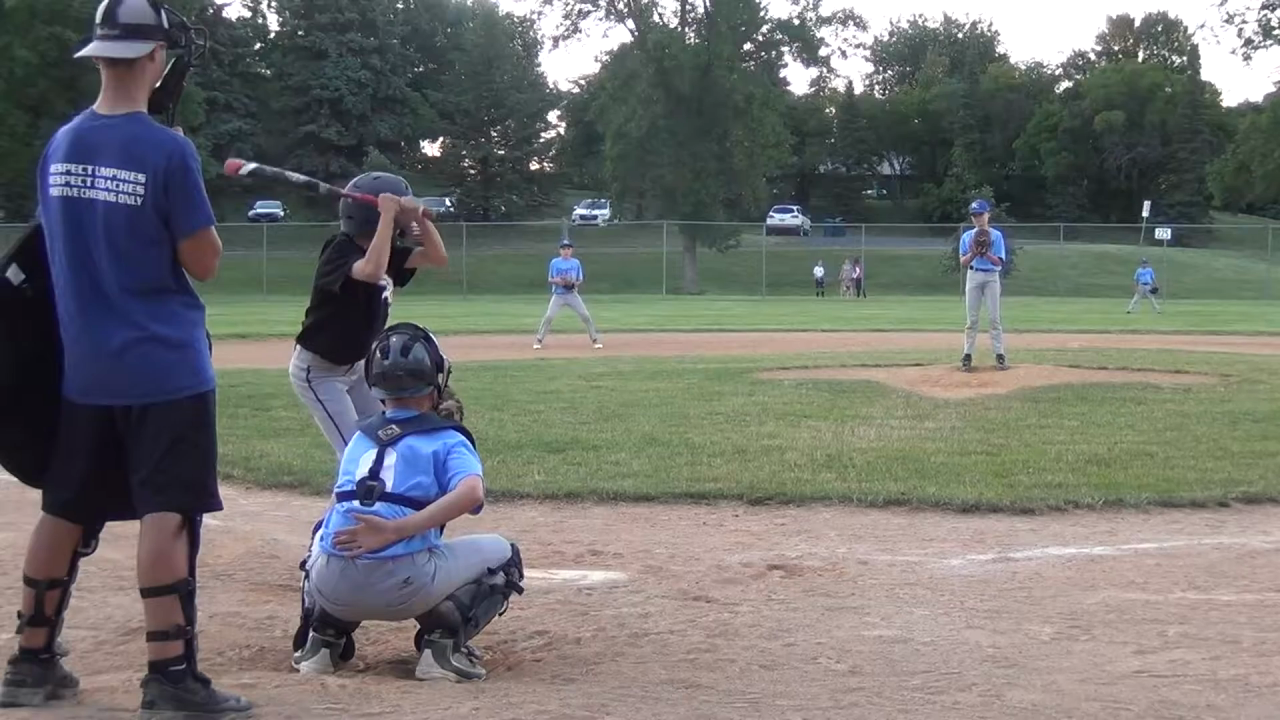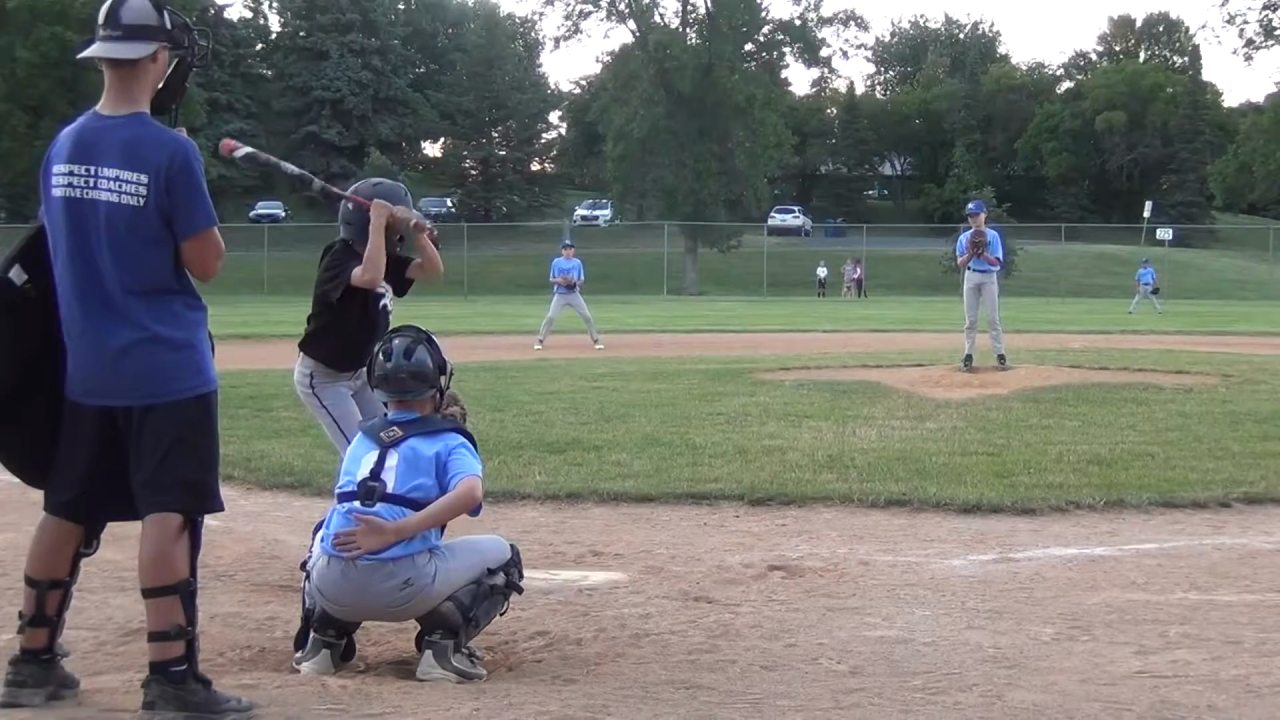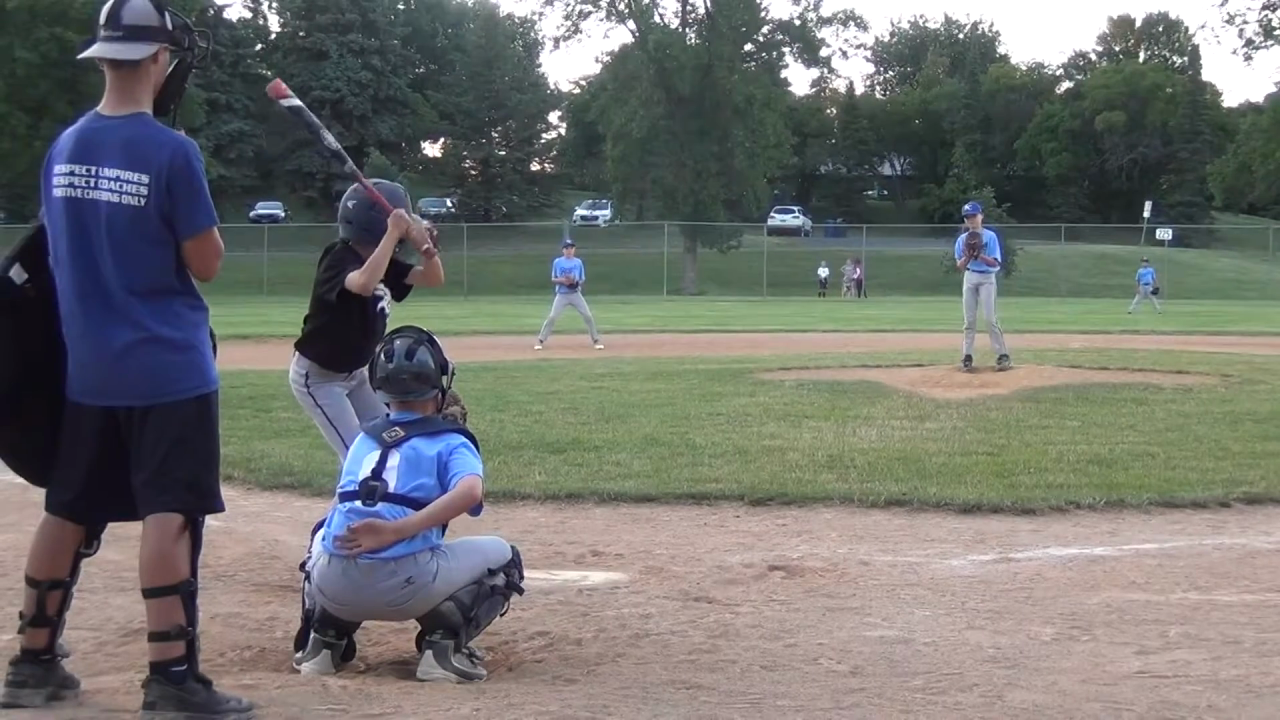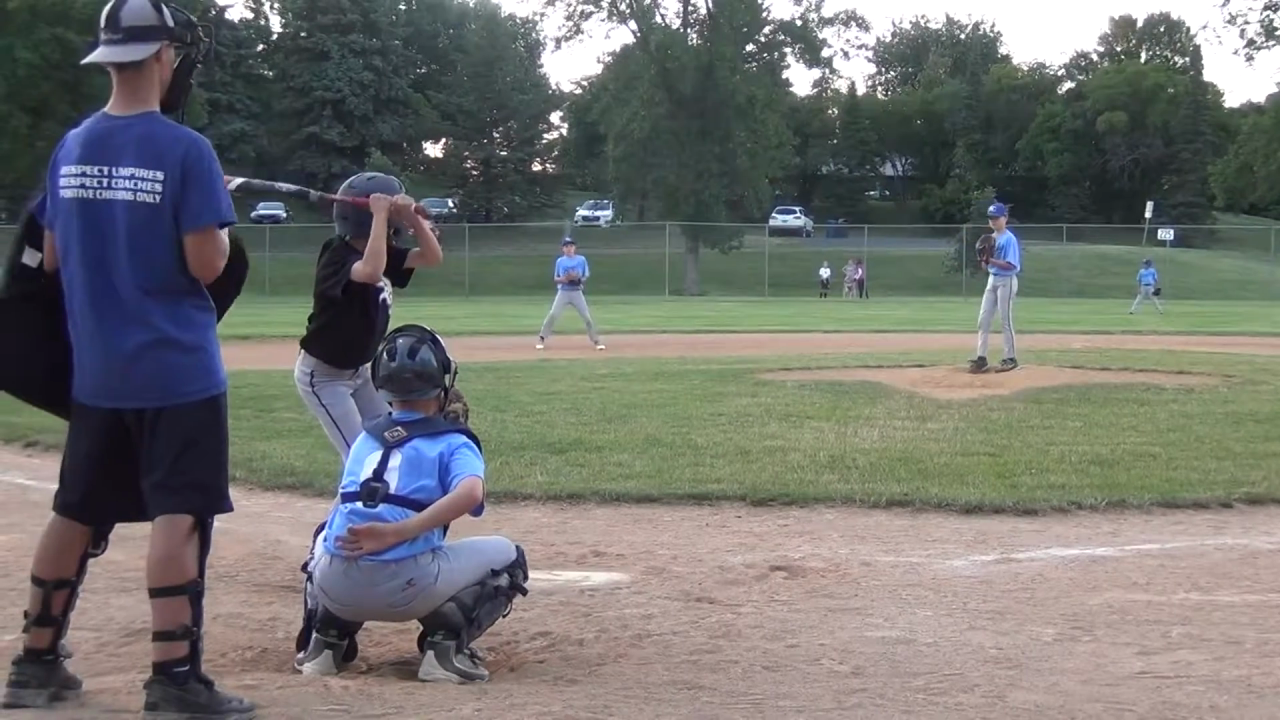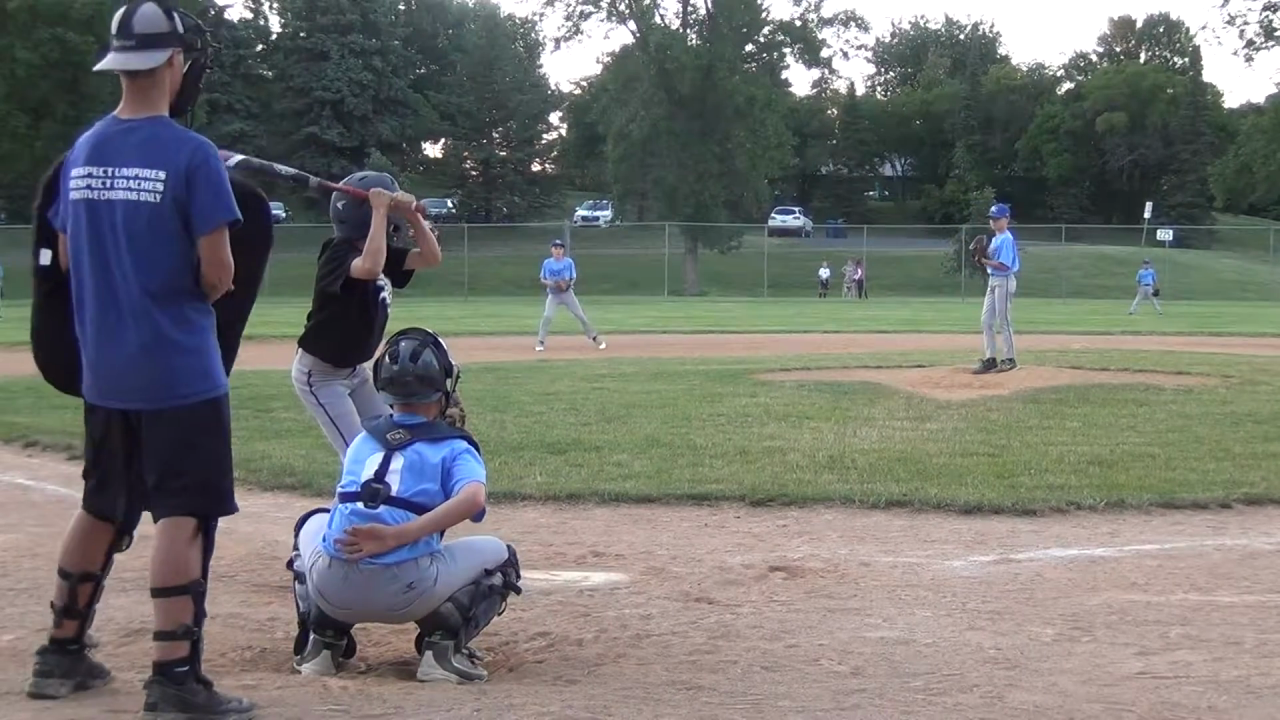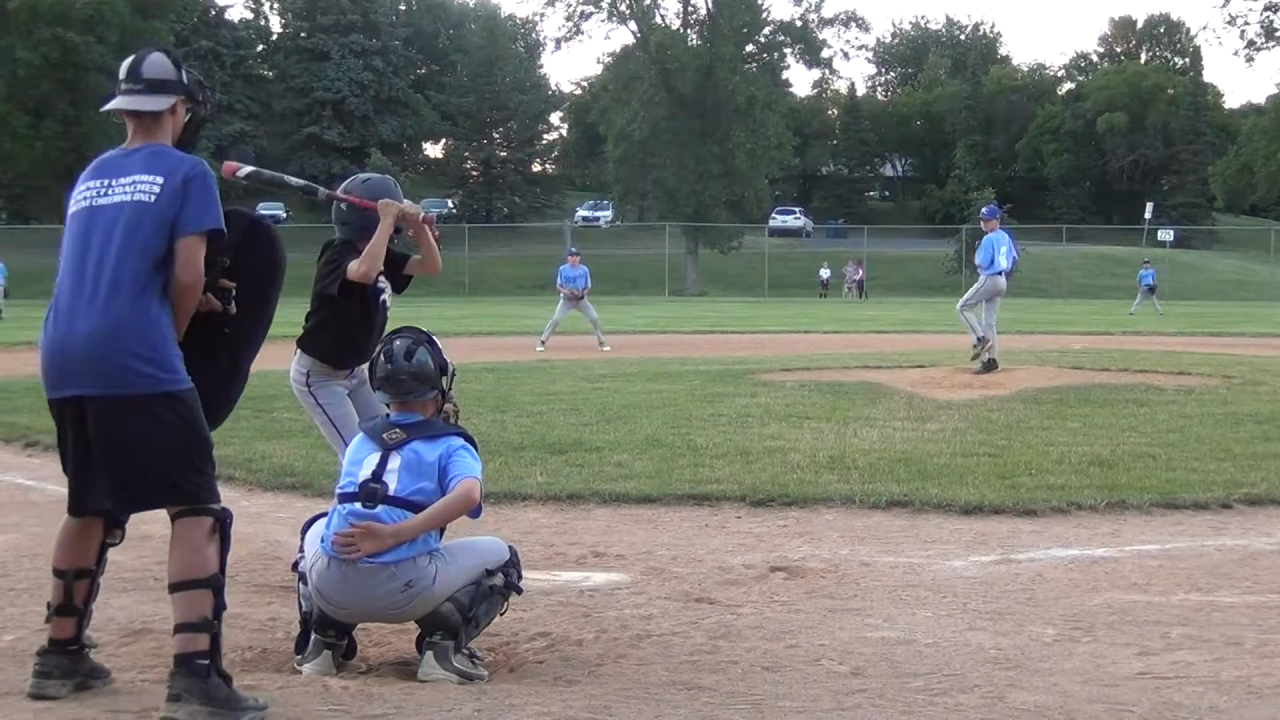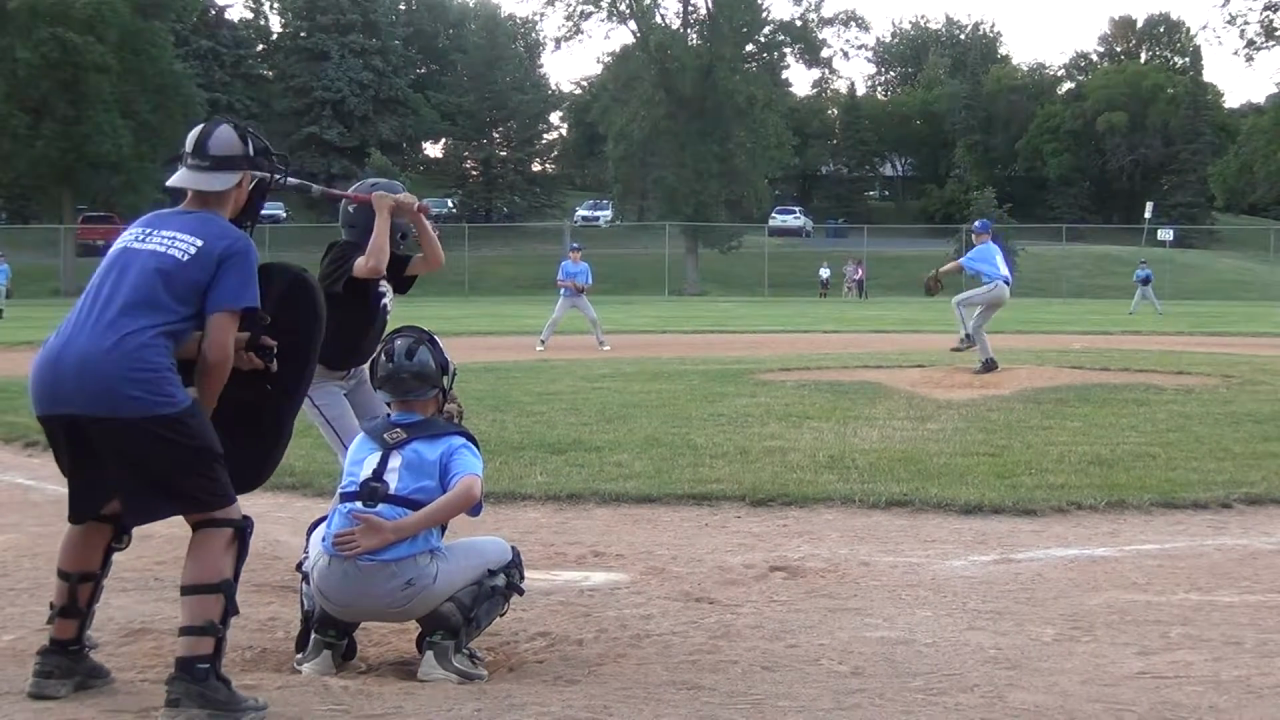
dt=0.5s
person 1, frame 1
left shoulder: (59, 145)
right shoulder: (167, 149)
right elbow: (204, 263)
left hip: (83, 366)
right hip: (164, 366)
left knee: (65, 510)
right knee: (166, 513)
person 1, frame 2
left shoulder: (62, 146)
right shoulder: (170, 152)
right elbow: (206, 265)
left hip: (87, 368)
right hip: (167, 368)
left knee: (68, 512)
right knee: (168, 514)
person 1, frame 3
left shoulder: (63, 147)
right shoulder: (171, 151)
right elbow: (206, 265)
left hip: (87, 368)
right hip: (167, 368)
left knee: (69, 512)
right knee: (170, 516)
person 1, frame 4
left shoulder: (70, 147)
right shoulder: (186, 149)
right elbow: (207, 267)
right wrist: (220, 228)
left hip: (97, 369)
right hip: (177, 367)
left knee: (78, 512)
right knee: (179, 515)
person 1, frame 5
left shoulder: (81, 151)
right shoulder: (192, 153)
left elbow: (67, 259)
right elbow: (216, 271)
left hip: (104, 369)
right hip: (178, 370)
left knee: (103, 509)
right knee: (185, 518)
left ankle: (61, 655)
person 1, frame 6
left shoulder: (89, 176)
right shoulder: (187, 171)
right elbow: (189, 275)
left wrist: (171, 306)
right wrist: (170, 334)
left hip: (63, 360)
right hip: (137, 362)
left knee: (91, 507)
right knee: (197, 510)
left ankle: (60, 655)
person 1, frame 7
left shoulder: (140, 227)
right shoulder: (232, 243)
right elbow: (216, 353)
left wrist: (224, 347)
right wrist: (197, 419)
left hip: (53, 379)
right hip: (130, 385)
left knee: (99, 509)
right knee: (220, 519)
left ankle: (61, 656)
person 2, frame 1
left shoulder: (360, 437)
right shoulder: (446, 438)
right elbow: (471, 493)
right wrist: (395, 530)
left hip: (332, 586)
right hip: (403, 585)
right knee: (502, 554)
left ankle: (322, 639)
right ankle: (442, 645)
person 2, frame 2
left shoulder: (361, 438)
right shoulder: (448, 440)
right elbow: (469, 493)
right wrist: (394, 532)
left hip: (333, 587)
right hip: (404, 586)
right knee: (502, 555)
left ankle: (323, 640)
right ankle: (443, 645)
person 2, frame 3
left shoulder: (364, 438)
right shoulder: (450, 441)
right elbow: (470, 491)
right wrist: (395, 531)
left hip: (333, 586)
right hip: (404, 585)
left knee: (326, 533)
right knee: (503, 557)
left ankle: (323, 640)
right ankle: (444, 645)
person 2, frame 4
left shoulder: (365, 438)
right shoulder: (453, 441)
right elbow: (470, 493)
right wrist: (396, 534)
left hip: (337, 585)
right hip: (406, 586)
left knee: (327, 534)
right knee: (507, 557)
left ankle: (326, 640)
right ankle: (446, 645)
person 2, frame 5
left shoulder: (363, 438)
right shoulder: (455, 448)
right elbow: (473, 499)
right wrist: (396, 537)
left hip: (331, 588)
right hip: (404, 591)
left knee: (314, 523)
right knee: (500, 556)
left ankle: (322, 641)
right ankle: (444, 645)
person 2, frame 6
left shoulder: (361, 439)
right shoulder: (451, 444)
right elbow: (468, 494)
right wrist: (393, 536)
left hip: (331, 588)
right hip: (404, 590)
left knee: (318, 528)
right knee: (501, 557)
left ankle: (323, 642)
right ankle: (443, 646)
person 2, frame 7
left shoulder: (363, 439)
right shoulder: (452, 443)
right elbow: (469, 492)
right wrist: (393, 531)
left hip: (332, 587)
right hip: (405, 587)
left knee: (322, 530)
right knee: (503, 556)
left ankle: (323, 641)
right ankle: (444, 646)
person 3, frame 1
left shoulder: (386, 250)
right shoulder: (341, 251)
left elbow: (437, 257)
right elbow: (372, 272)
left wrist: (420, 218)
right wrist: (389, 216)
left hip: (352, 367)
right hip: (317, 371)
person 3, frame 2
left shoulder: (386, 259)
right shoulder: (340, 258)
left elbow: (433, 270)
right elbow: (370, 278)
left wrist: (417, 230)
right wrist: (379, 221)
left hip: (357, 372)
right hip: (321, 377)
person 3, frame 3
left shoulder: (383, 261)
right shoulder: (340, 259)
left elbow: (433, 279)
right elbow: (365, 285)
left wrist: (425, 246)
right wrist: (394, 233)
left hip: (353, 373)
right hip: (316, 376)
person 3, frame 4
left shoulder: (381, 251)
right shoulder: (338, 256)
left elbow: (432, 258)
right elbow: (372, 272)
left wrist: (412, 217)
right wrist: (380, 215)
left hip: (357, 370)
right hip: (322, 375)
person 3, frame 5
left shoulder: (382, 252)
right shoulder: (339, 254)
left elbow: (431, 258)
right elbow: (370, 268)
left wrist: (412, 214)
right wrist: (381, 211)
left hip: (355, 370)
right hip: (319, 374)
person 3, frame 6
left shoulder: (382, 255)
right shoulder: (340, 255)
left elbow: (432, 266)
right elbow: (366, 272)
left wrist: (419, 225)
right wrist: (388, 220)
left hip: (353, 371)
right hip: (317, 375)
person 3, frame 7
left shoulder: (386, 258)
right shoulder: (343, 256)
left elbow: (435, 261)
right elbow: (373, 267)
left wrist: (416, 215)
right wrist: (384, 213)
left hip: (353, 373)
right hip: (319, 377)
